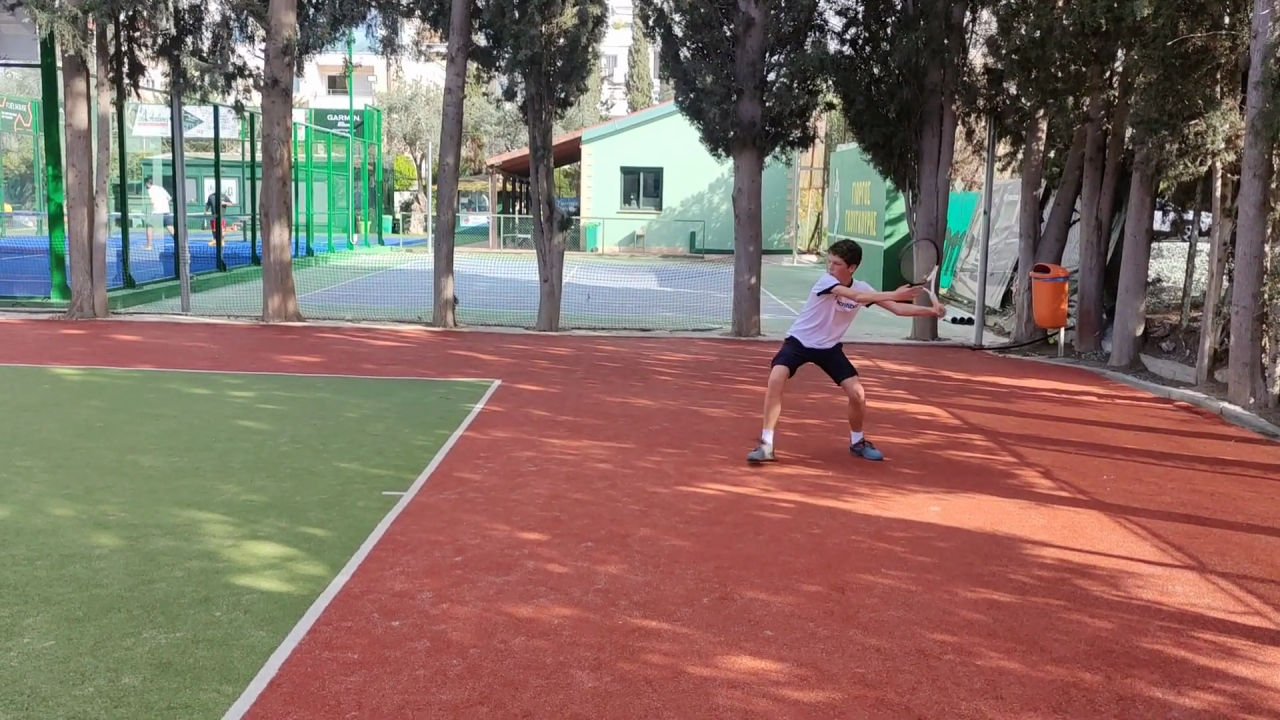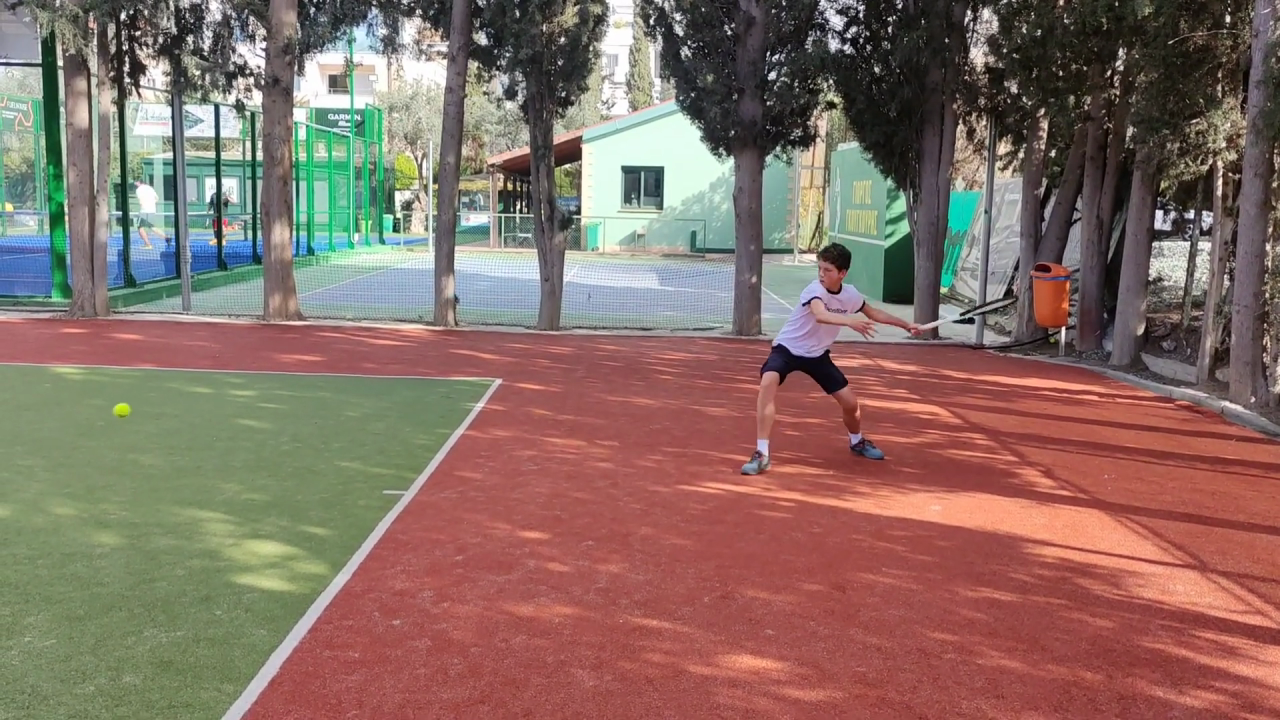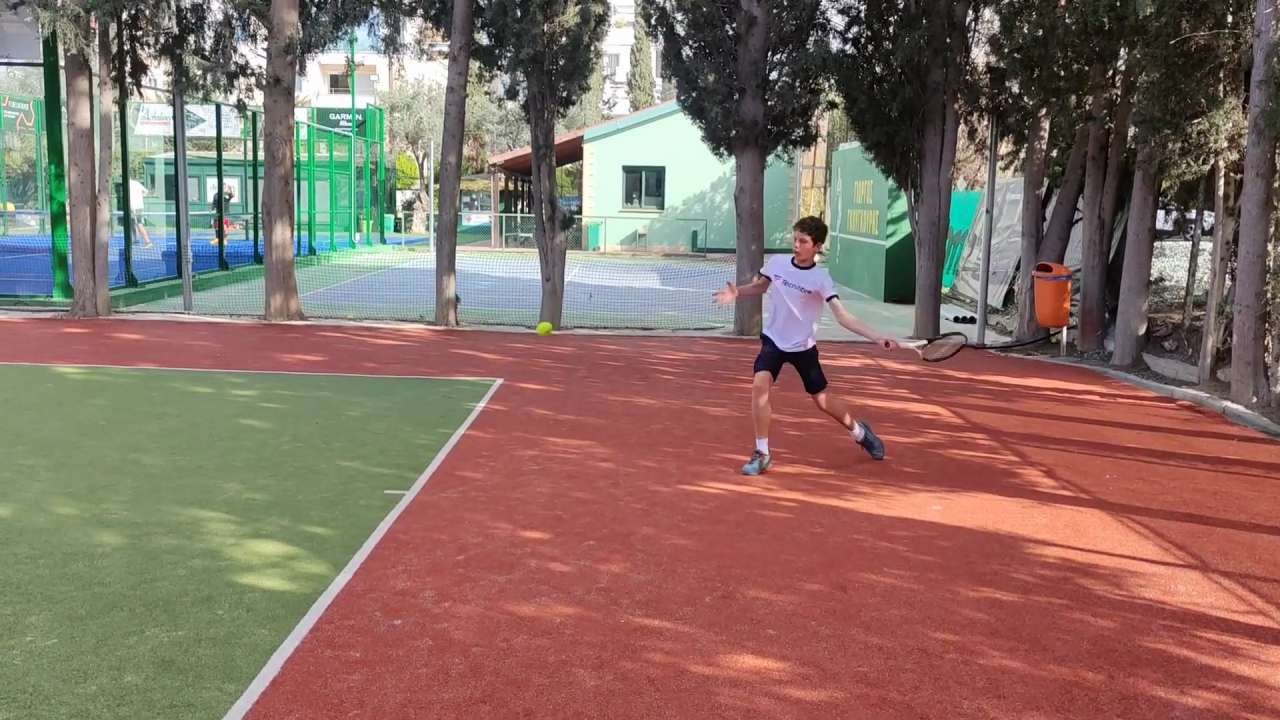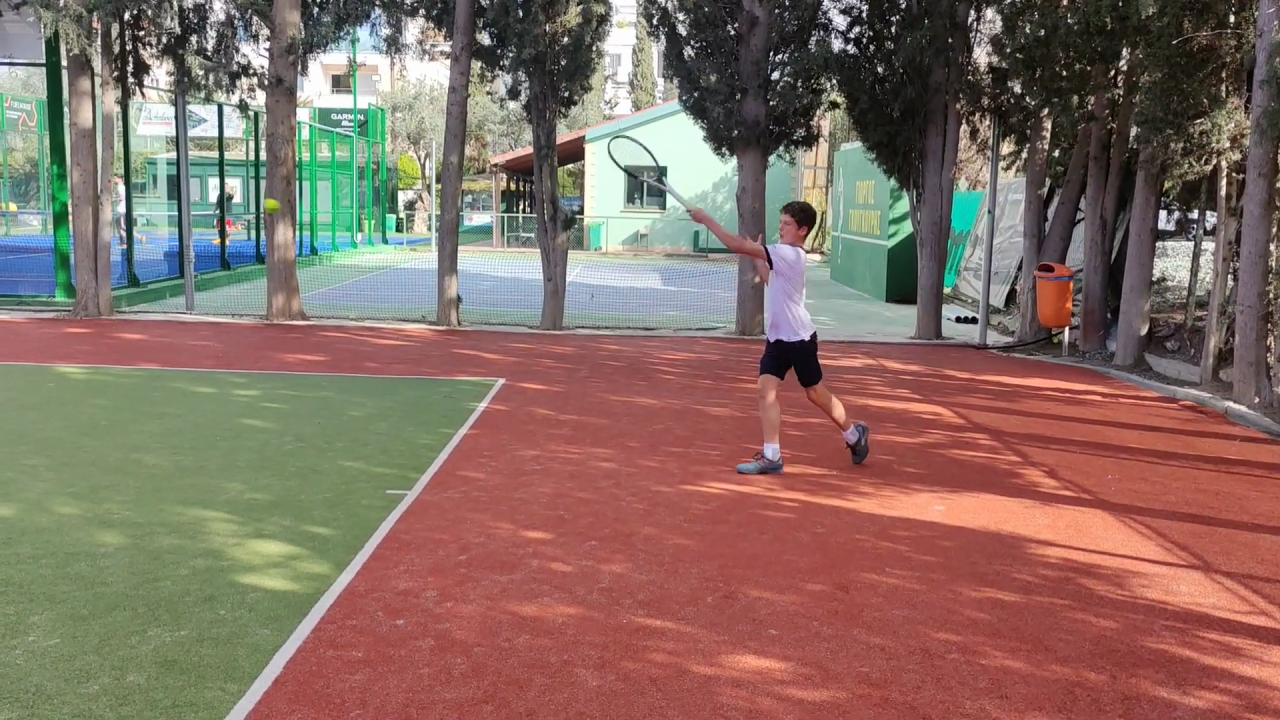
dt=0.2s
person 1, frame 1
left shoulder: (863, 288)
right shoulder: (827, 281)
left elbow: (897, 308)
right elbow: (855, 296)
left wrist: (930, 310)
right wrist: (894, 294)
left hip: (828, 347)
right hip: (798, 341)
left knee: (857, 394)
right knee: (776, 380)
left ankle: (857, 441)
right ankle: (766, 444)
person 1, frame 2
left shoulder: (850, 294)
right shoulder: (814, 290)
left elbow: (873, 314)
right elbow: (820, 315)
left wrist: (906, 325)
right wrist: (849, 322)
left hip: (817, 355)
right hip: (786, 348)
left knee: (850, 402)
right knee: (767, 386)
left ankle: (857, 441)
right ankle: (761, 454)
person 1, frame 3
left shoulder: (821, 279)
right shoulder: (777, 262)
left elbow: (844, 318)
right elbow: (758, 287)
left wrist: (878, 337)
right wrist: (736, 292)
left hip: (803, 347)
right hip: (773, 341)
left knee: (824, 401)
right knee: (759, 387)
left ankle: (860, 432)
right ankle: (762, 453)
person 1, frame 4
left shoulder: (788, 255)
right shoulder: (790, 256)
left elbow: (739, 245)
left wrist: (706, 219)
right wrist: (761, 263)
left hip: (798, 339)
right hip: (779, 337)
left knee: (816, 394)
right knee: (766, 390)
left ankle: (853, 434)
right ankle: (771, 456)
